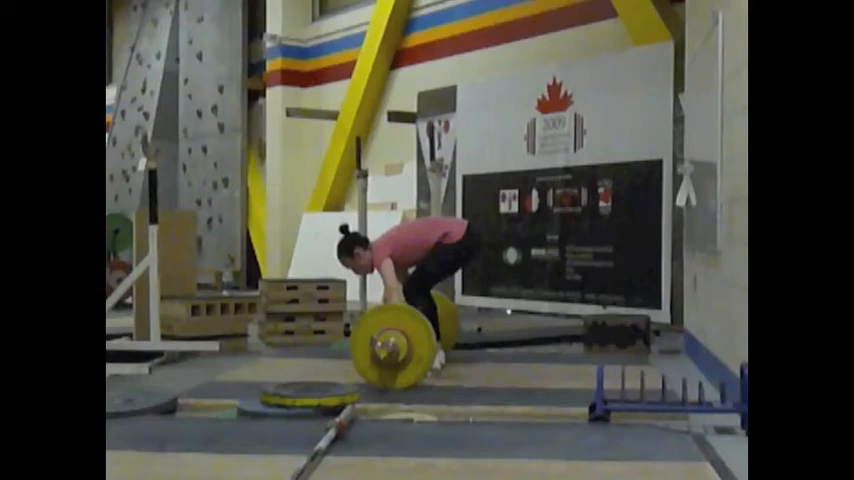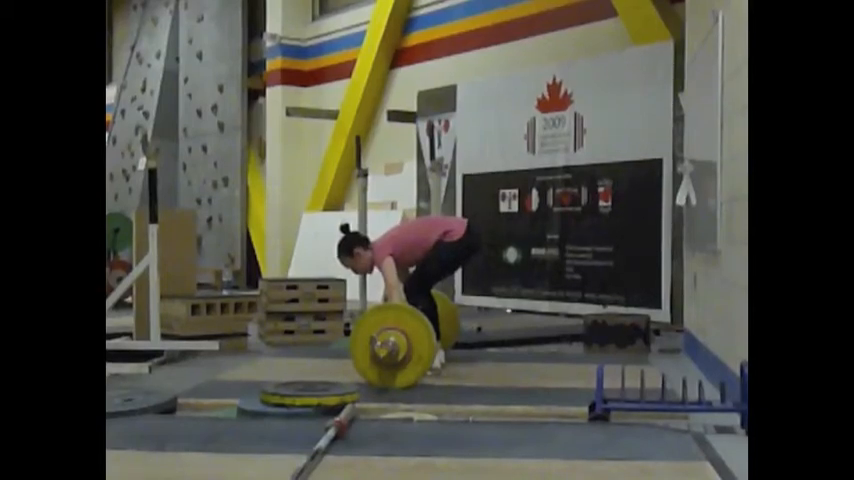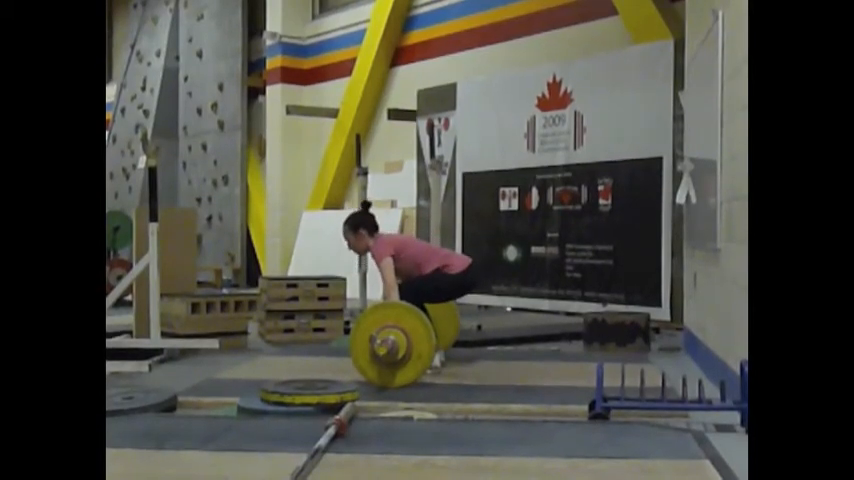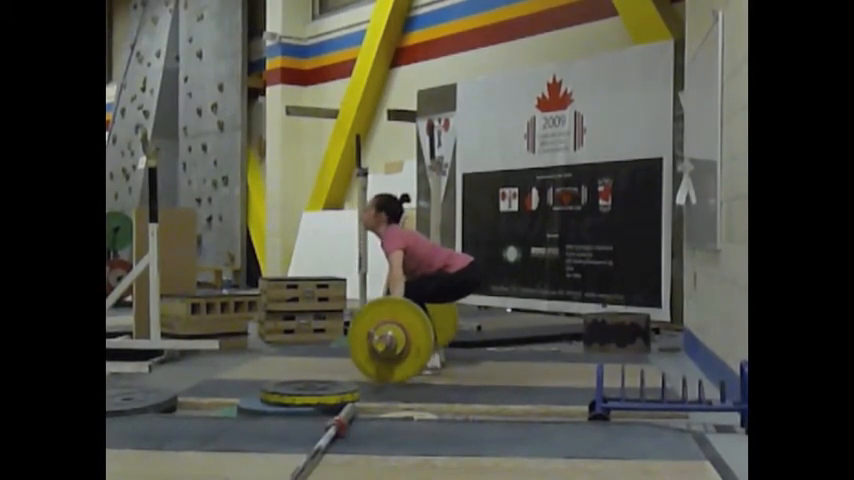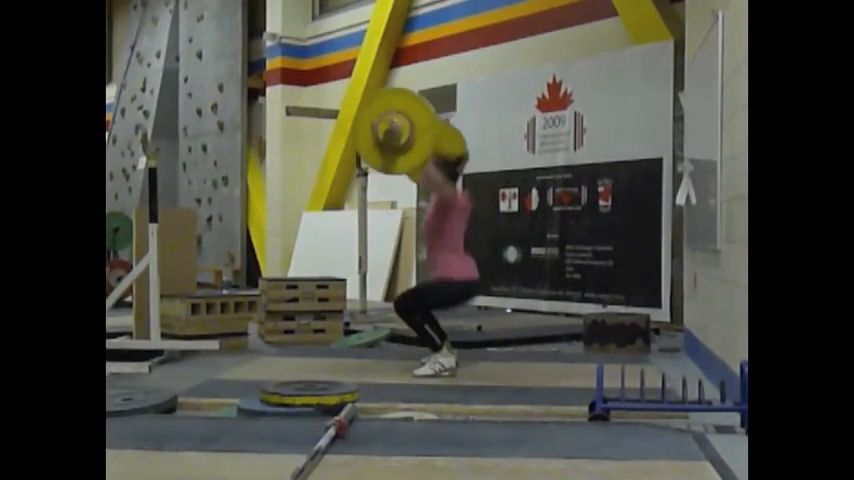
dt=1s
person 1, frame 1
left shoulder: (378, 252)
right shoulder: (388, 250)
left elbow: (393, 291)
right elbow: (402, 284)
left hip: (456, 239)
right hip: (463, 236)
left knee: (414, 290)
right knee: (418, 289)
person 1, frame 2
left shoulder: (379, 251)
right shoulder: (388, 249)
left elbow: (393, 290)
right elbow: (402, 283)
left hip: (457, 238)
right hip: (463, 234)
left knee: (415, 289)
right knee: (419, 289)
person 1, frame 3
left shoulder: (380, 245)
right shoulder: (388, 241)
left elbow: (391, 289)
left hip: (457, 272)
right hip: (461, 269)
left knee: (403, 296)
right knee: (406, 293)
person 1, frame 4
left shoulder: (391, 236)
right shoulder: (397, 233)
left elbow: (397, 278)
right elbow: (410, 274)
left hip: (460, 274)
right hip: (463, 270)
left knee: (406, 295)
right knee: (412, 295)
person 1, frame 5
left shoulder: (451, 198)
right shoulder: (453, 201)
left elbow: (432, 177)
left hip: (460, 282)
right hip: (460, 280)
left knee: (405, 304)
right knee: (414, 304)
left ankle: (443, 357)
right ankle: (443, 349)
